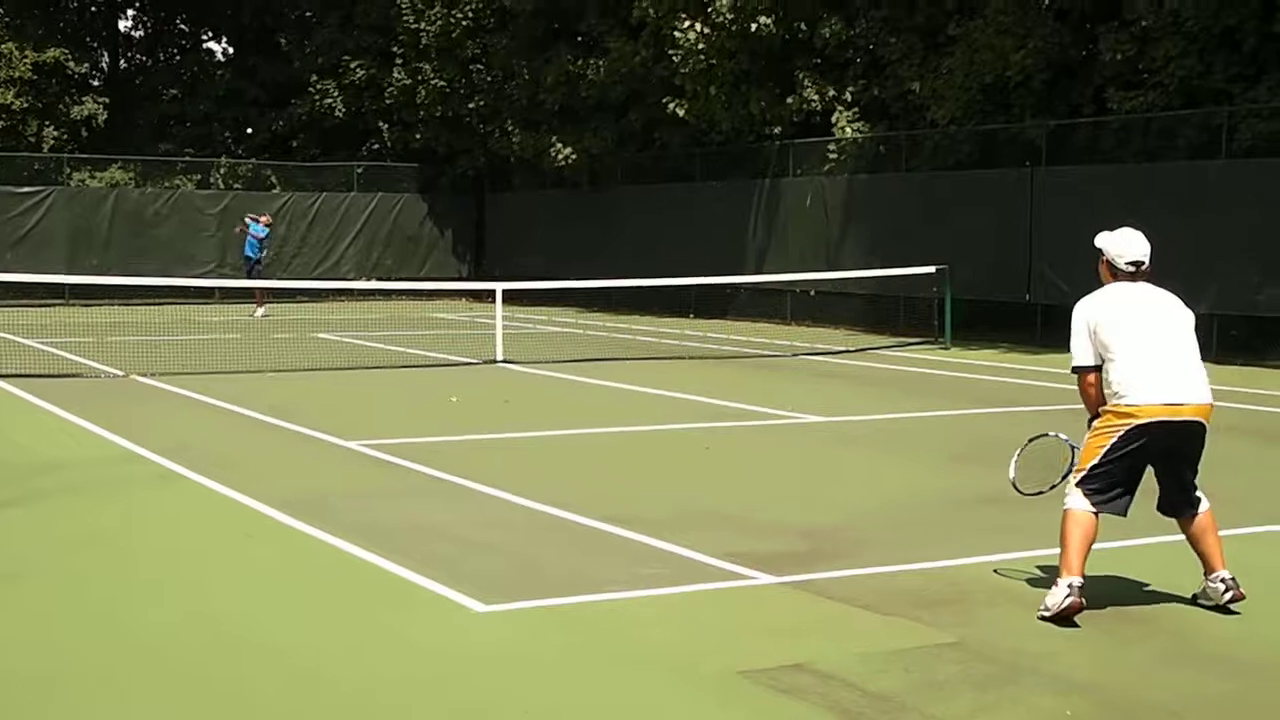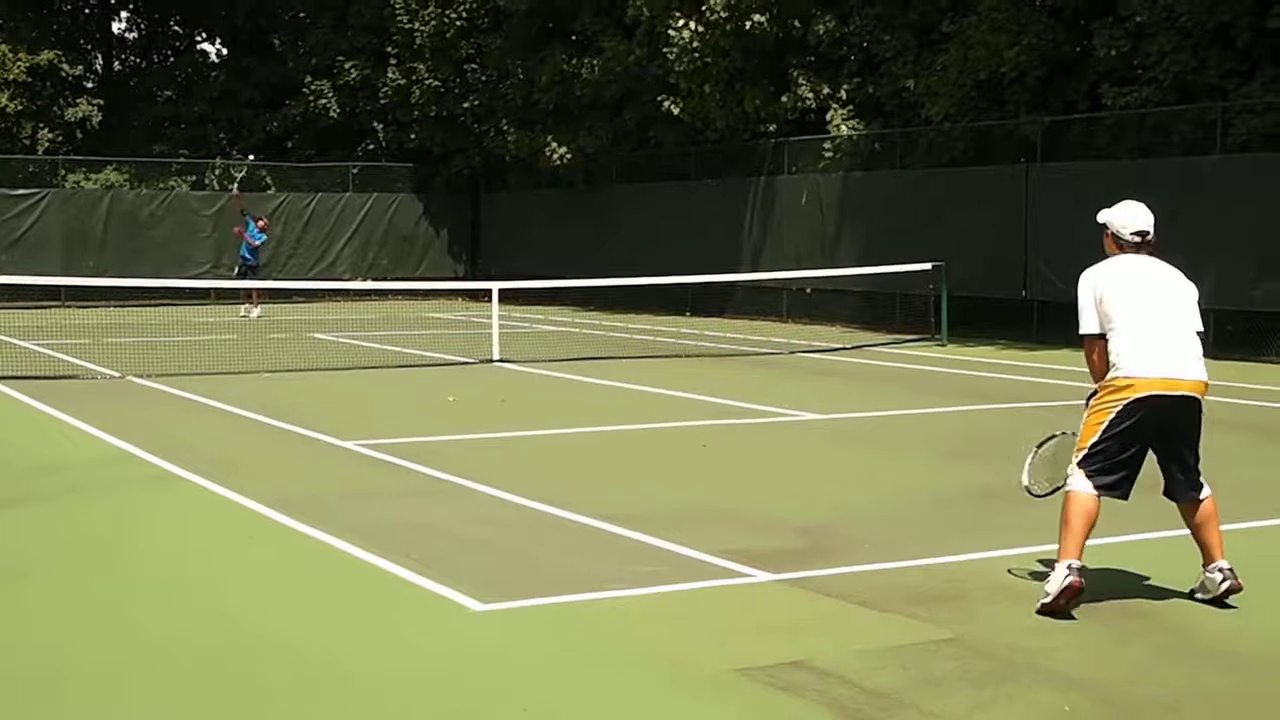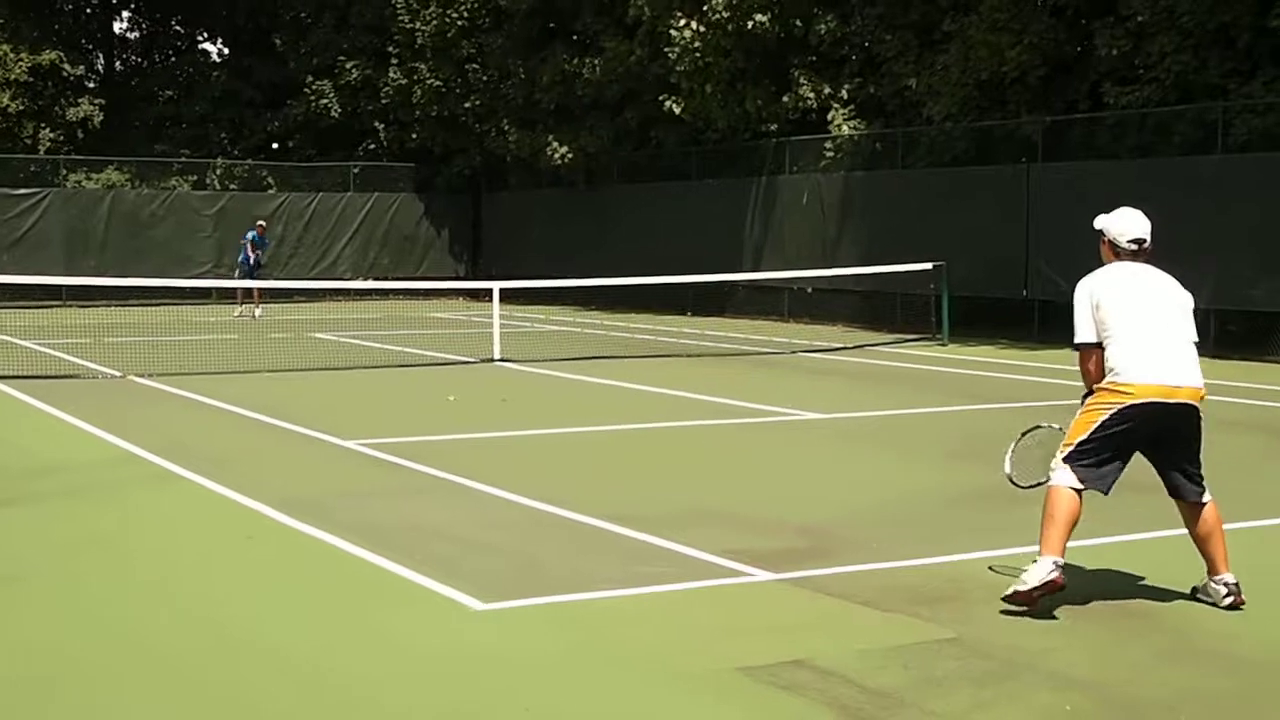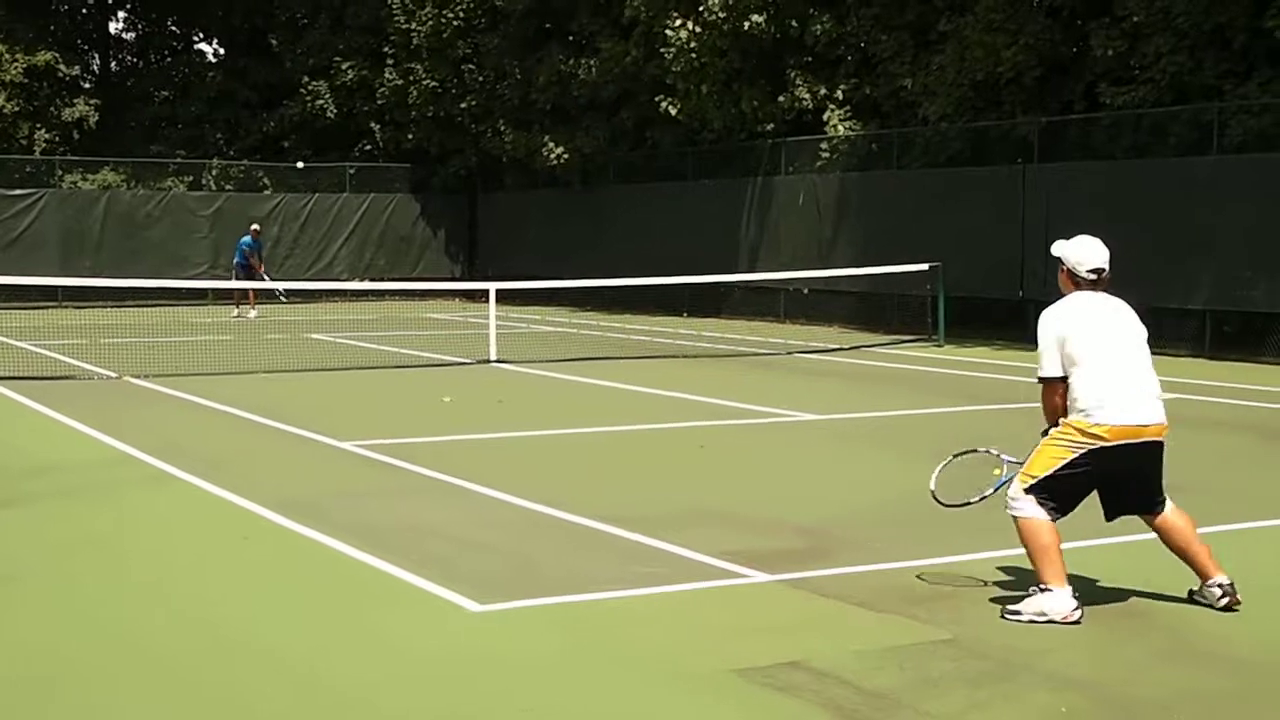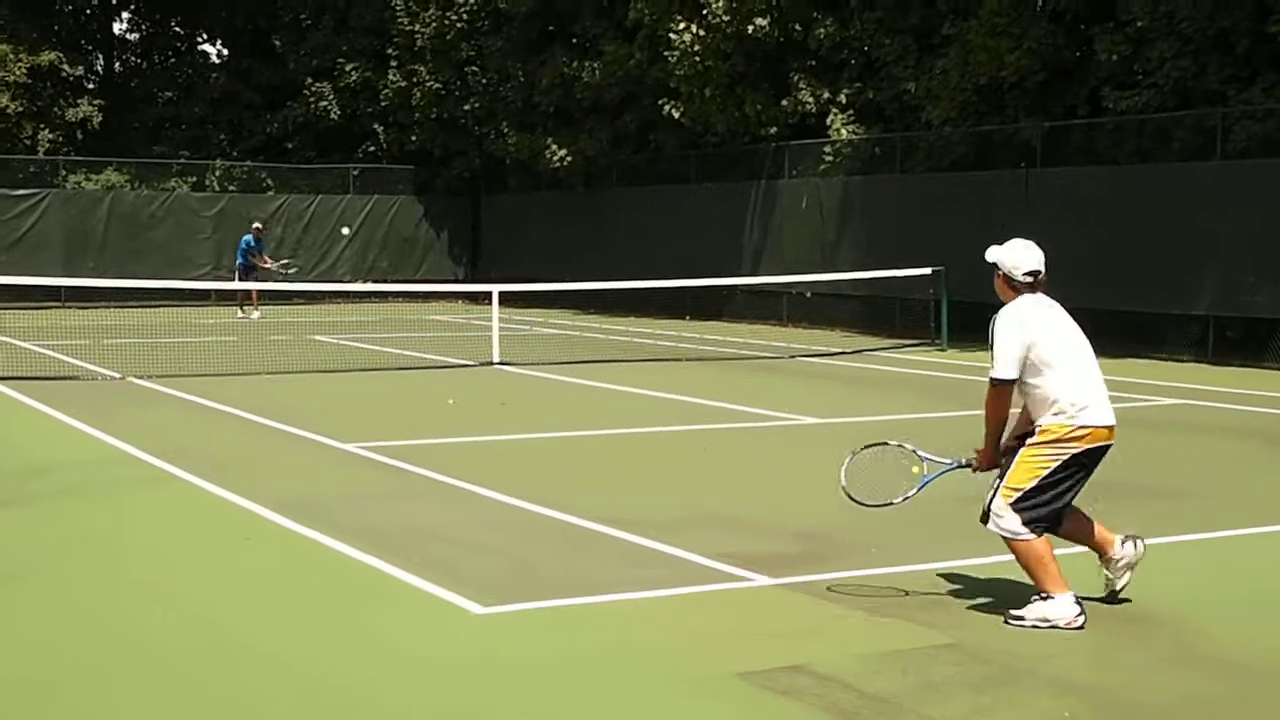
dt=0.2s
person 1, frame 1
left shoulder: (1089, 306)
right shoulder: (1173, 303)
left elbow: (1089, 381)
left wrist: (1102, 423)
left hip: (1136, 409)
right hip: (1194, 407)
left knee: (1084, 493)
right knee: (1185, 497)
left ankle: (1068, 586)
right ankle: (1220, 580)
person 1, frame 2
left shoulder: (1096, 276)
right shoulder: (1178, 278)
left elbow: (1095, 350)
right elbow: (1190, 337)
left wrist: (1106, 396)
left hip: (1134, 384)
right hip: (1190, 384)
left knee: (1087, 475)
right knee: (1188, 483)
left ankle: (1067, 570)
right ankle: (1218, 571)
person 1, frame 3
left shoulder: (1092, 284)
right shoulder: (1173, 286)
left elbow: (1090, 359)
left wrist: (1100, 401)
left hip: (1129, 392)
right hip: (1186, 393)
left knee: (1070, 471)
right knee: (1190, 488)
left ankle: (1048, 565)
right ankle: (1223, 582)
person 1, frame 4
left shoulder: (1056, 314)
right shoulder: (1124, 311)
left elbow: (1053, 392)
left wrist: (1054, 434)
left hip: (1098, 427)
right hip: (1150, 426)
left knee: (1025, 497)
right knee: (1153, 506)
left ankle: (1056, 595)
right ankle: (1216, 583)
person 1, frame 5
left shoulder: (1010, 317)
right shoulder: (1046, 310)
left elbow: (1000, 393)
left wrist: (988, 448)
right wrist: (1009, 444)
left hip: (1073, 428)
right hip: (1092, 422)
left knee: (1005, 513)
right knee: (1042, 509)
left ankle: (1060, 603)
right ankle: (1117, 549)
